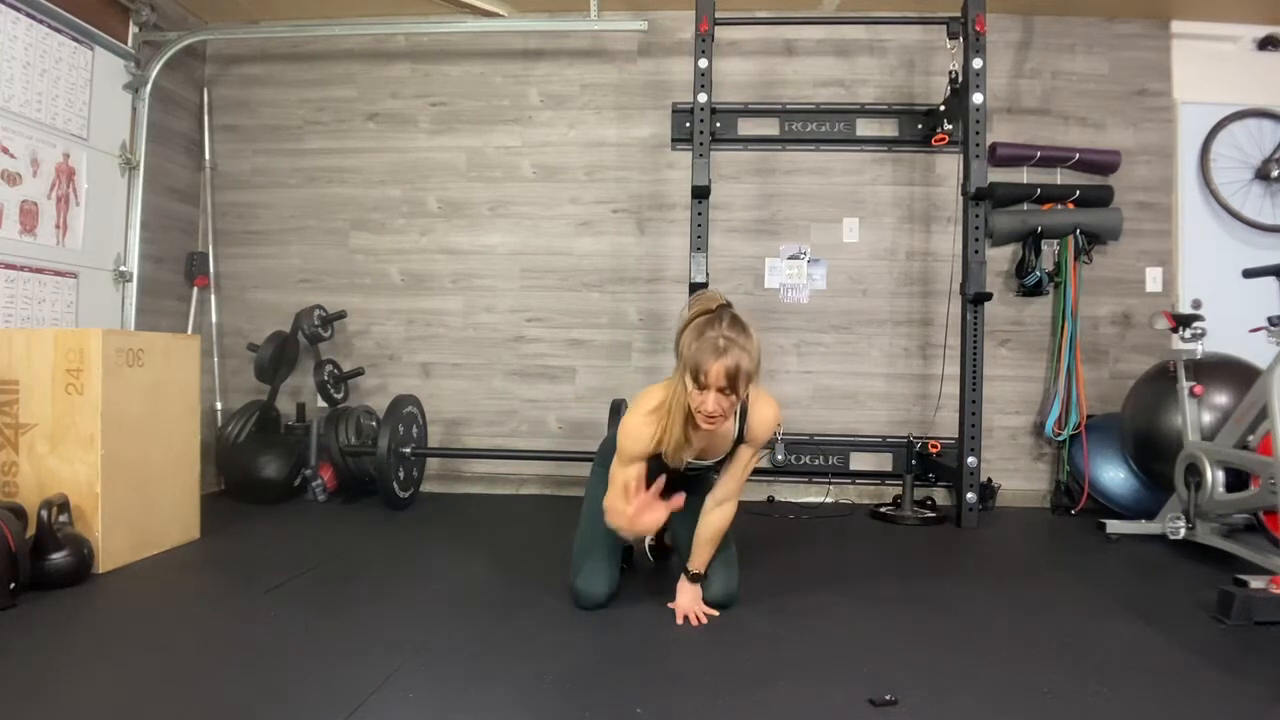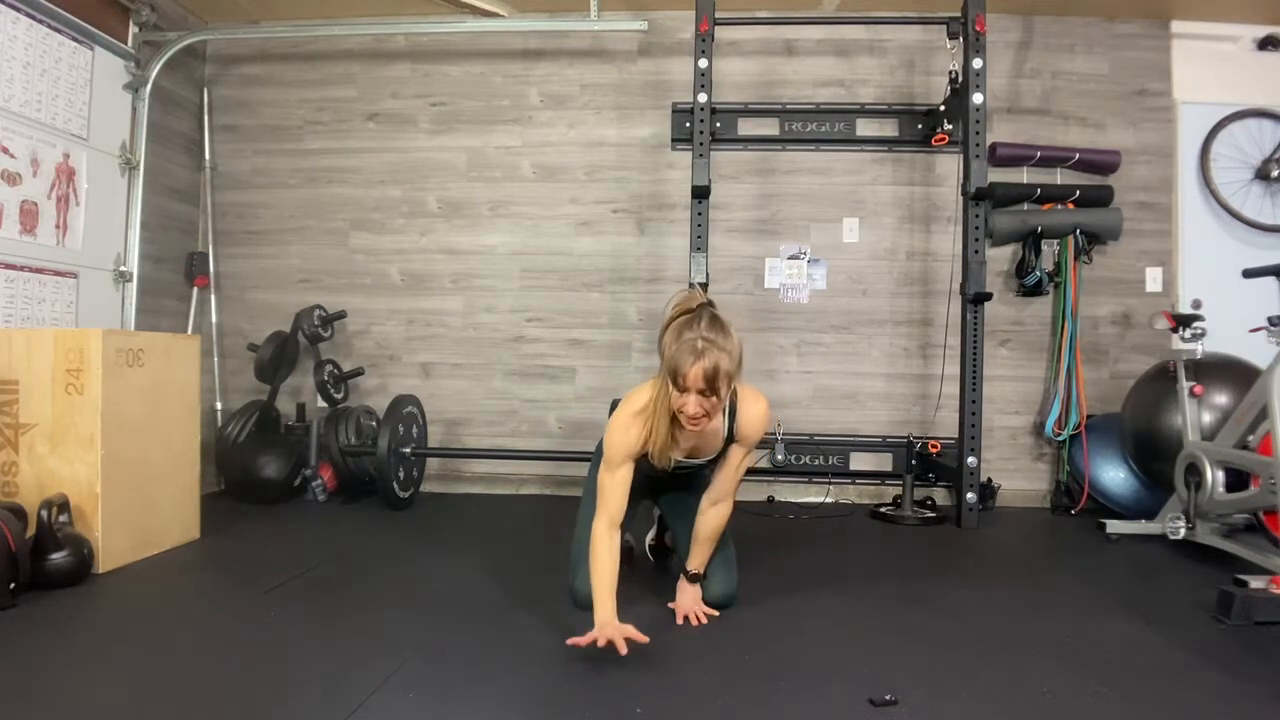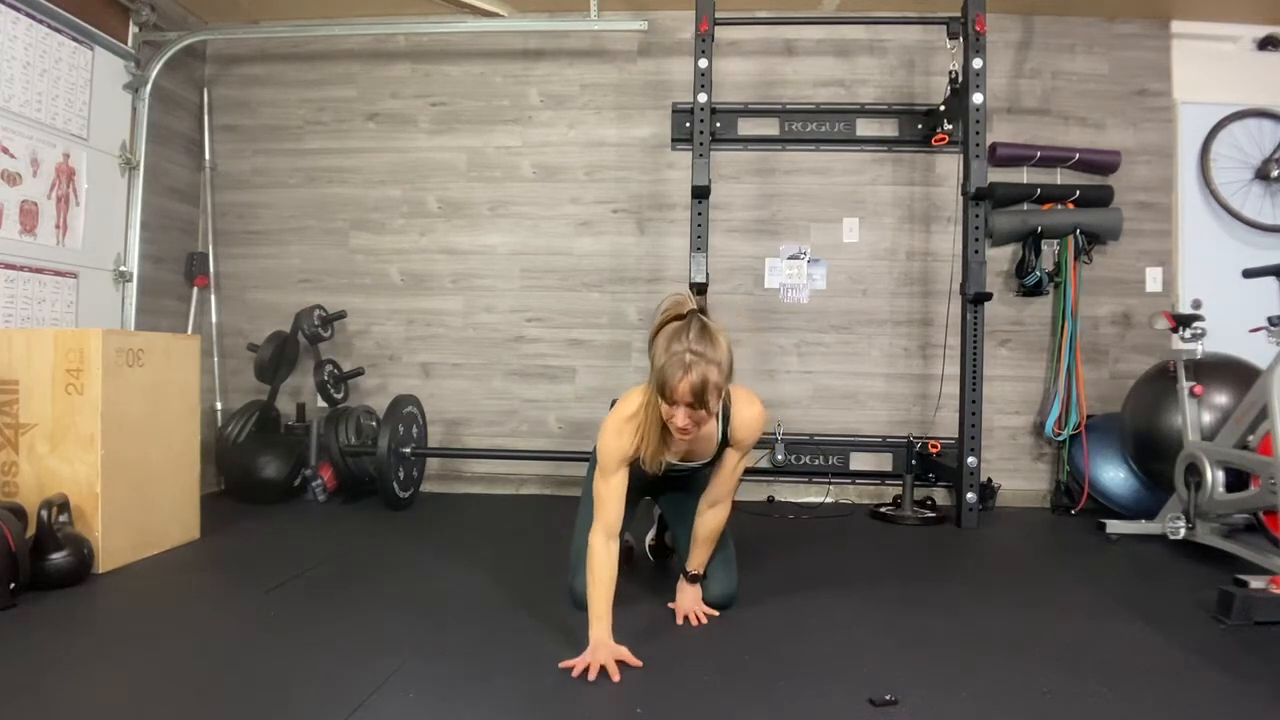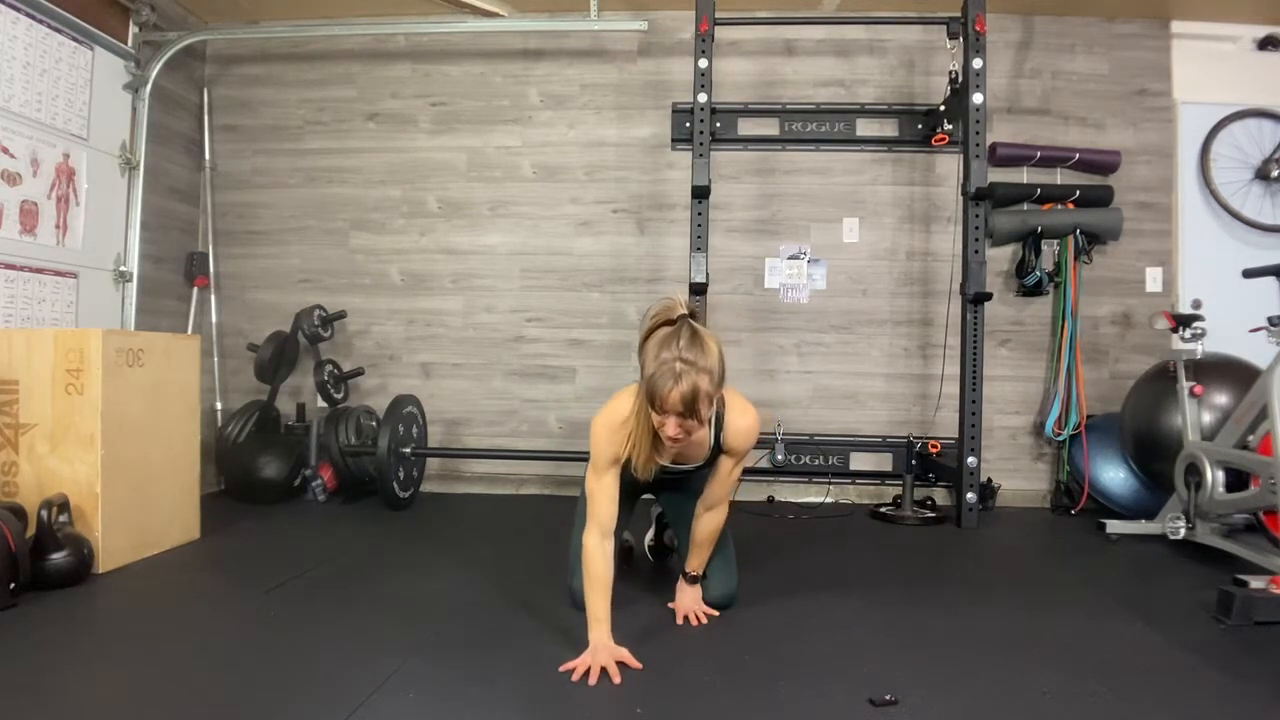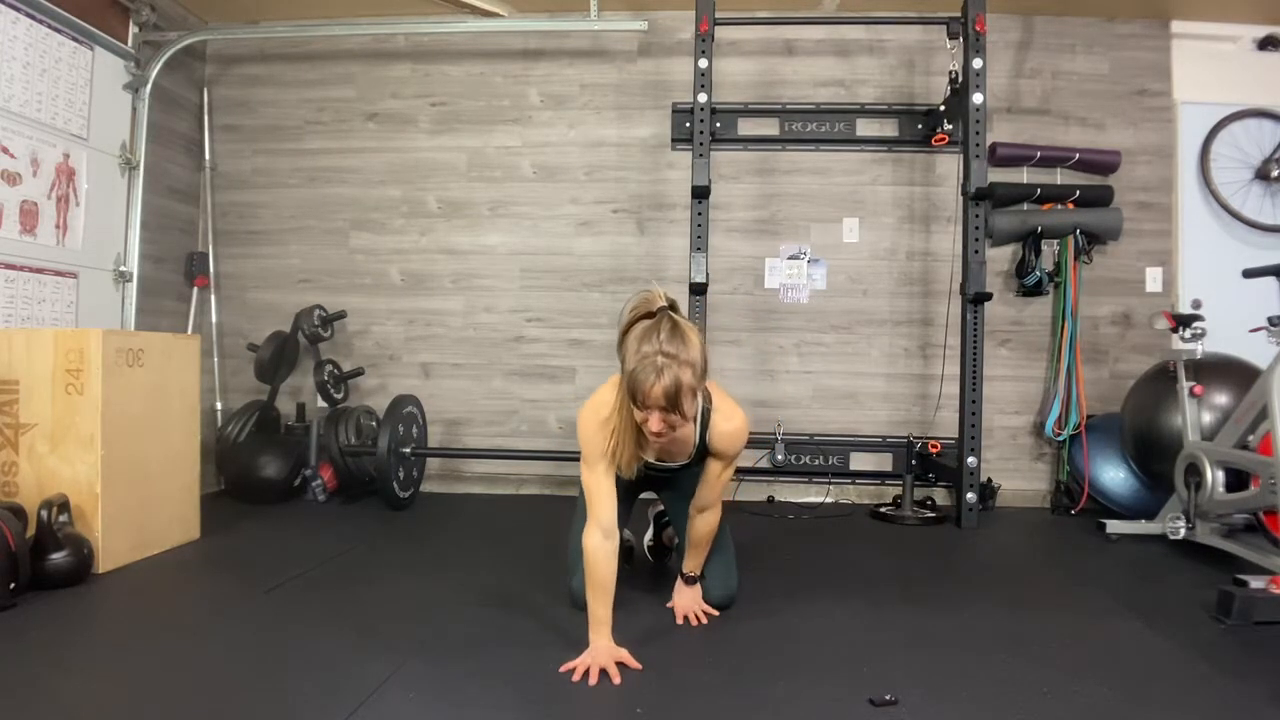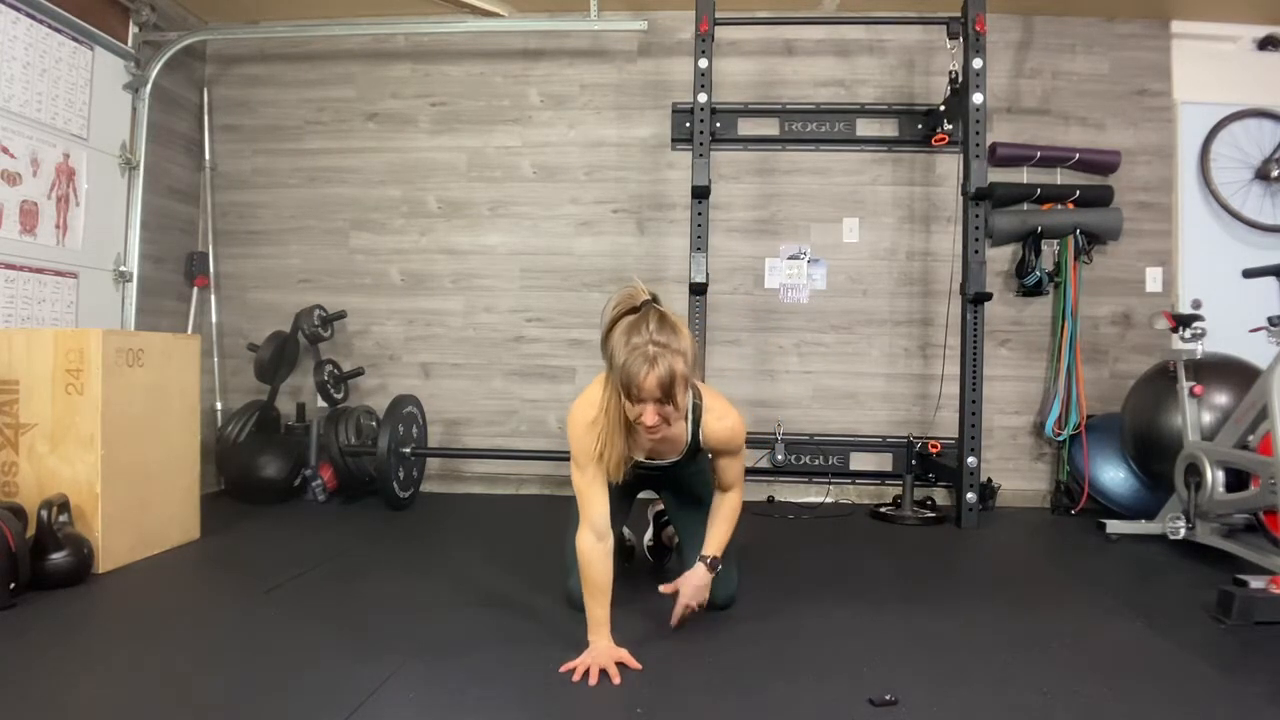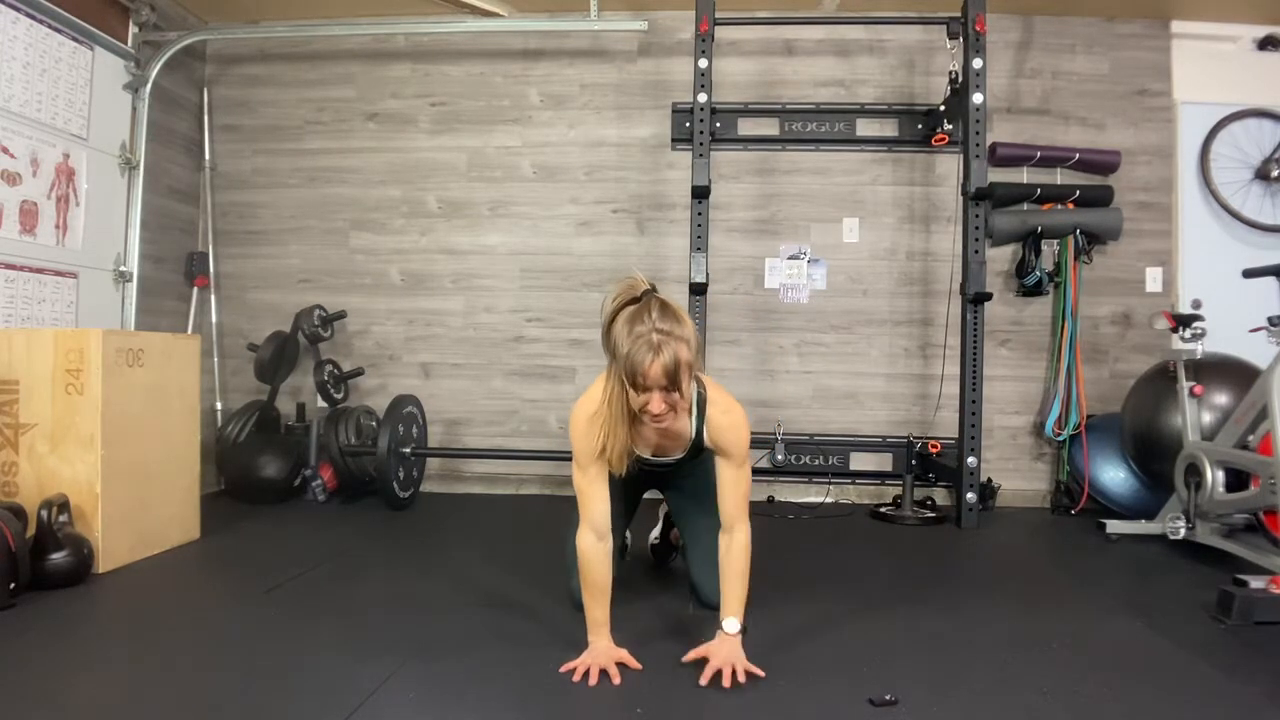
dt=0.3s
person 1, frame 1
left shoulder: (762, 415)
right shoulder: (647, 416)
left elbow: (723, 501)
right elbow: (614, 503)
left wrist: (692, 577)
right wrist: (633, 522)
left hip: (692, 480)
right hip: (630, 470)
left knee: (720, 593)
right knee: (590, 593)
left ankle: (669, 537)
person 1, frame 2
left shoulder: (751, 413)
right shoulder: (634, 416)
left elbow: (718, 501)
right elbow: (606, 523)
left wrist: (691, 577)
right wrist: (606, 619)
left hip: (691, 479)
right hip: (627, 471)
left knee: (719, 593)
right knee: (585, 593)
left ankle: (666, 535)
right ankle: (628, 546)
person 1, frame 3
left shoulder: (746, 416)
right shoulder: (626, 420)
left elbow: (716, 504)
right elbow: (604, 533)
left wrist: (691, 579)
right wrist: (600, 638)
left hip: (690, 478)
right hip: (628, 471)
left knee: (719, 593)
right knee: (584, 593)
left ankle: (668, 533)
person 1, frame 4
left shoulder: (740, 423)
right shoulder: (615, 420)
left elbow: (713, 507)
right elbow: (597, 533)
left wrist: (690, 578)
right wrist: (600, 640)
left hip: (689, 477)
right hip: (625, 472)
left knee: (719, 593)
right knee: (584, 592)
left ankle: (666, 532)
right ankle: (647, 535)
person 1, frame 5
left shoulder: (727, 423)
right shoulder: (599, 414)
left elbow: (706, 508)
right elbow: (600, 530)
left wrist: (689, 579)
right wrist: (600, 639)
left hip: (686, 472)
right hip: (621, 470)
left knee: (718, 593)
right knee: (583, 593)
left ankle: (666, 528)
right ankle: (626, 545)
person 1, frame 6
left shoulder: (720, 421)
right shoulder: (589, 415)
left elbow: (729, 490)
right elbow: (593, 532)
left wrist: (706, 566)
right wrist: (600, 639)
left hip: (686, 472)
right hip: (618, 471)
left knee: (719, 593)
right knee: (581, 594)
left ankle: (666, 527)
right ankle: (623, 542)
person 1, frame 7
left shoulder: (724, 416)
right shoulder: (591, 414)
left elbow: (735, 528)
right elbow: (592, 532)
left wrist: (730, 632)
right wrist: (599, 640)
left hip: (690, 469)
right hip: (621, 470)
left knee: (713, 592)
right knee: (586, 592)
left ankle: (672, 531)
right ankle: (624, 540)
